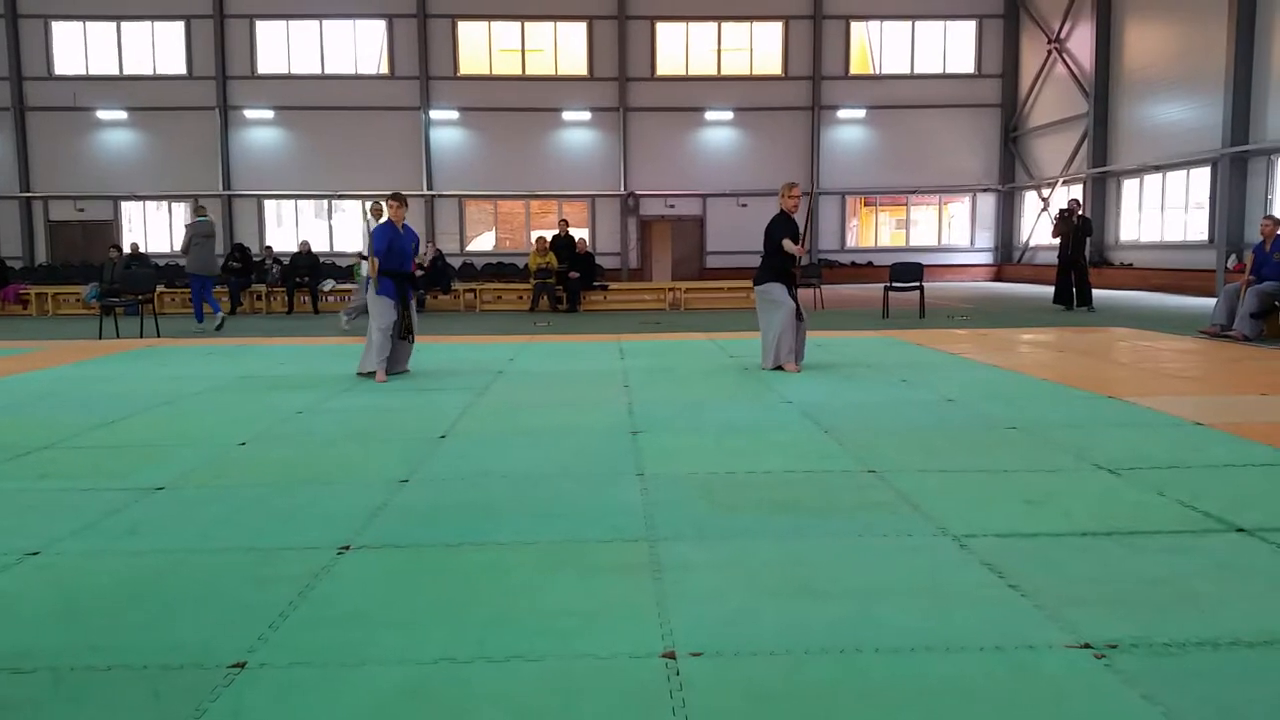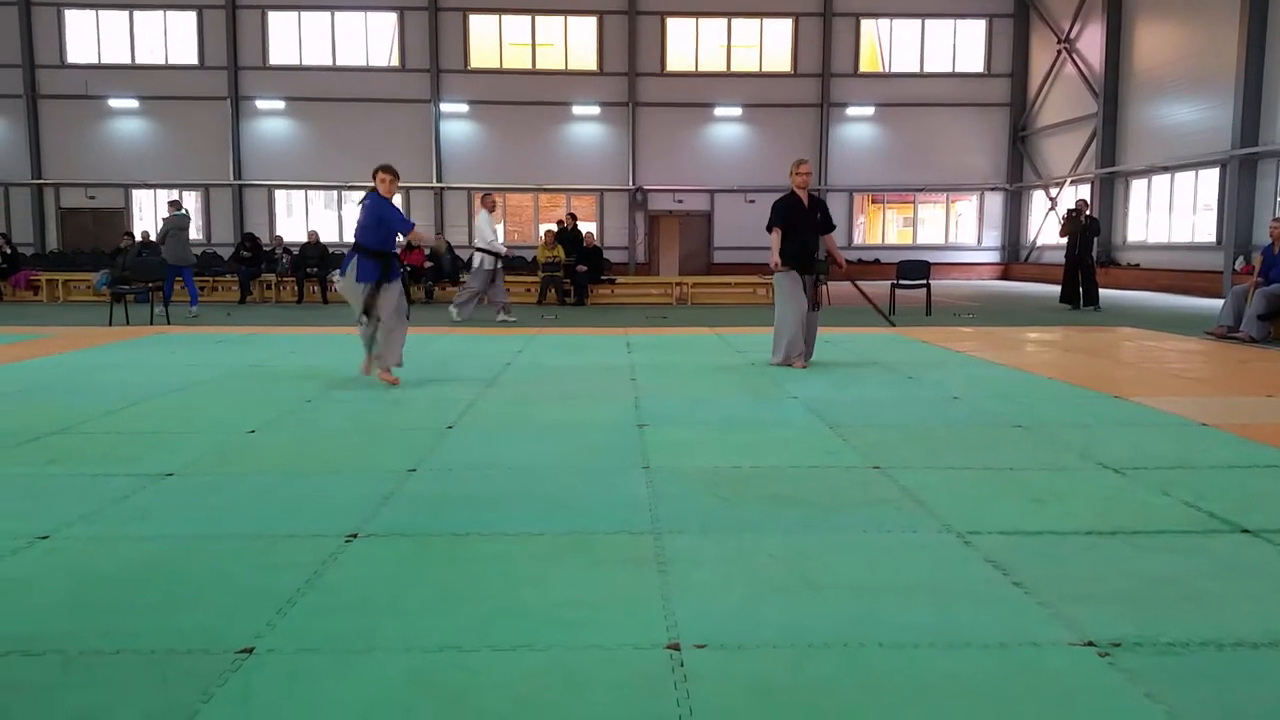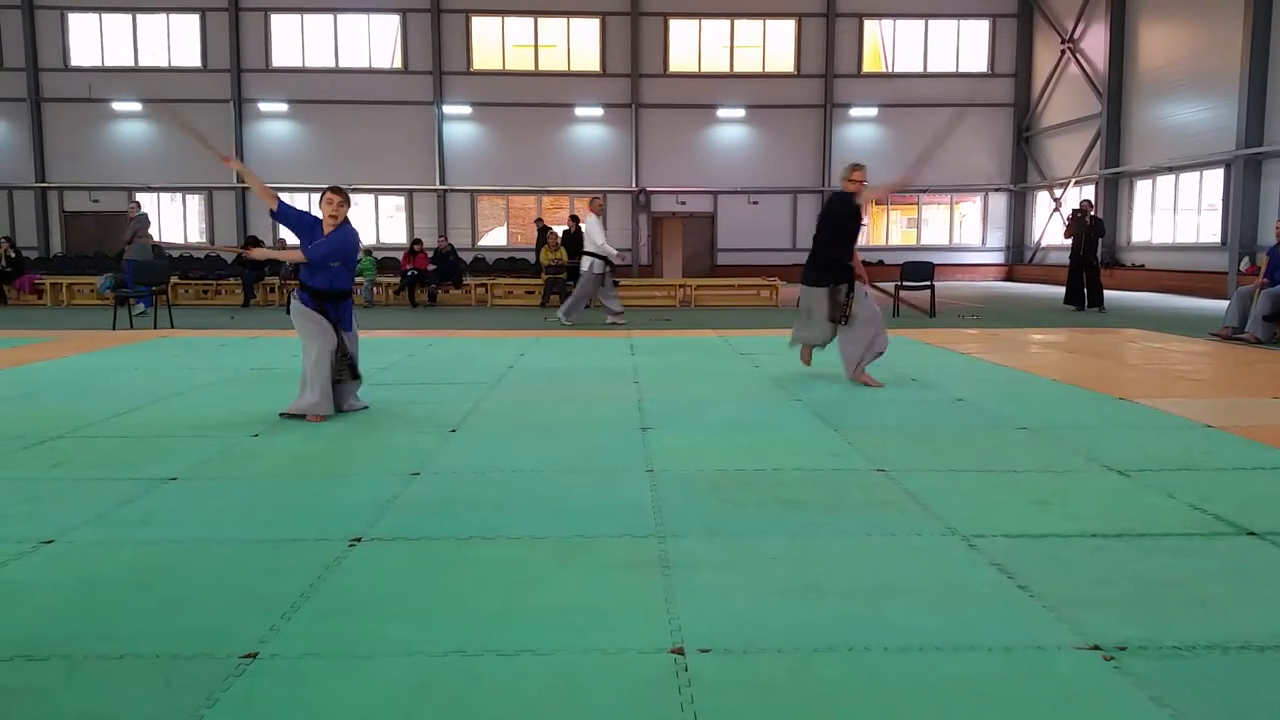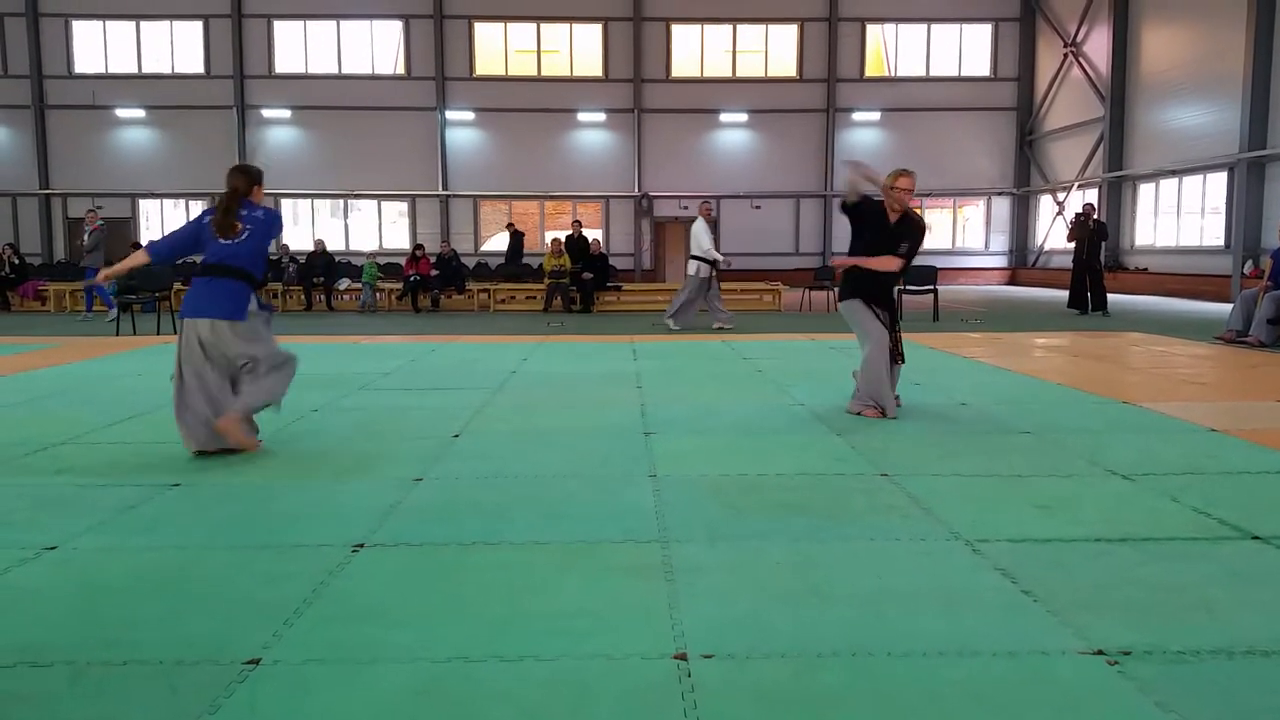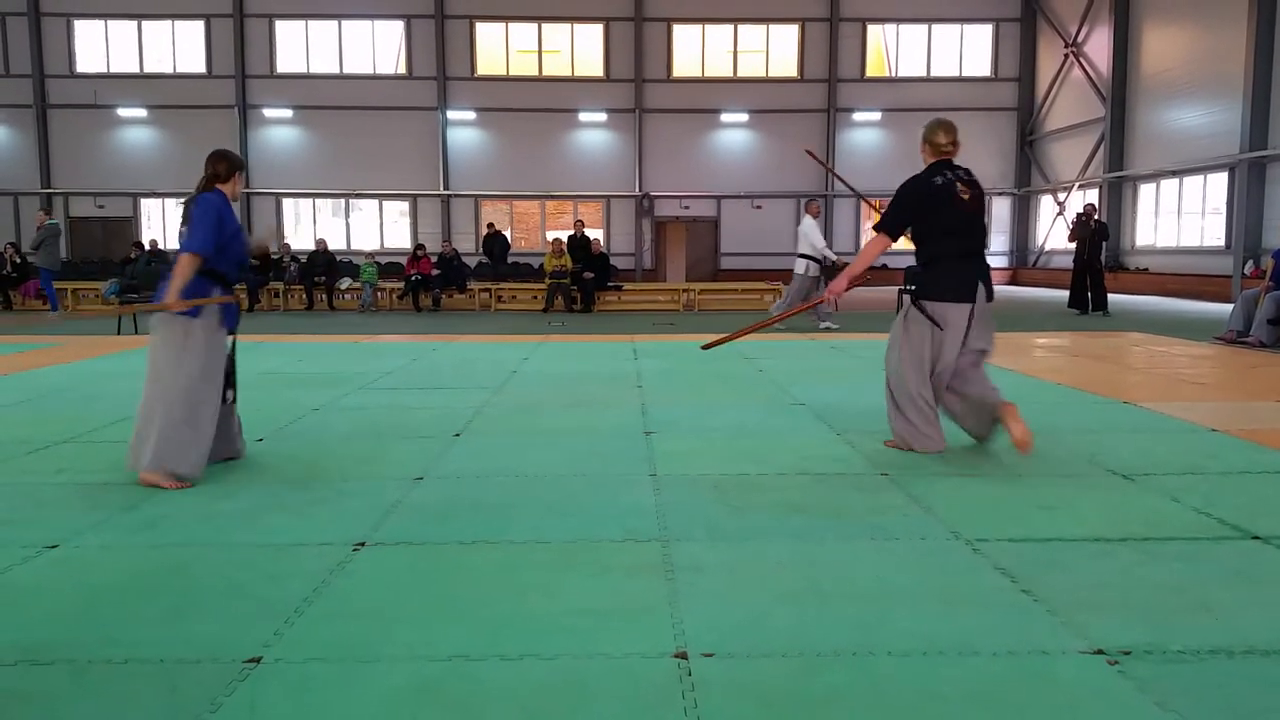
dt=1s
person 1, frame 1
left shoulder: (411, 234)
right shoulder: (381, 231)
right elbow: (374, 254)
left wrist: (416, 264)
right wrist: (373, 268)
left hip: (403, 283)
right hip: (383, 283)
left knee: (407, 326)
right knee: (382, 325)
left ankle: (395, 364)
right ankle: (379, 368)
person 1, frame 2
left shoulder: (374, 202)
right shoulder: (381, 206)
right elbow: (410, 232)
left hip: (384, 265)
right hip: (364, 267)
left knee: (393, 314)
right knee: (369, 318)
left ankle: (384, 368)
right ankle: (371, 354)
person 1, frame 3
left shoulder: (348, 239)
right shoulder: (307, 223)
left elbow: (303, 256)
right elbow: (272, 202)
left wrist: (267, 253)
right wrist: (241, 170)
left hip: (338, 306)
right hip: (306, 302)
left knee: (344, 360)
right knee: (323, 345)
left ankle: (340, 399)
right ankle: (313, 405)
person 1, frame 4
left shoulder: (208, 219)
right shoulder: (268, 217)
left elbow: (161, 248)
left wrist: (114, 270)
right wrist: (257, 205)
left hip: (197, 301)
right hip: (235, 303)
left knee: (204, 379)
right knee: (275, 365)
left ankle: (211, 438)
right ankle: (234, 417)
person 1, frame 5
left shoulder: (206, 203)
right shoulder: (213, 204)
left elbow: (233, 248)
right elbow: (195, 250)
right wrist: (175, 291)
left hip: (198, 303)
right hip: (198, 304)
left knee: (210, 379)
right knee: (185, 383)
left ankle: (218, 446)
right ankle: (155, 466)
person 2, frame 1
left shoulder: (790, 222)
right shoulder: (779, 222)
right elbow: (785, 242)
right wrist: (795, 249)
left hip: (782, 278)
right hip: (768, 279)
left knee: (797, 318)
right knee: (787, 309)
left ankle: (777, 358)
right ankle: (783, 359)
person 2, frame 2
left shoulder: (818, 204)
right shoulder: (783, 204)
left elbow: (826, 234)
right elbow: (776, 232)
left wrist: (838, 258)
right wrist: (776, 255)
left hip: (809, 265)
right hip: (788, 265)
left knee: (810, 311)
right knee: (794, 310)
left ankle: (800, 353)
right ankle: (792, 355)
person 2, frame 3
left shoulder: (852, 206)
right shoulder: (838, 200)
right elbow: (863, 198)
left wrist: (859, 269)
right wrist: (882, 192)
left hip: (844, 274)
right hip: (819, 275)
left knee: (869, 316)
right knee: (821, 327)
left ankle: (857, 369)
right ankle: (807, 340)
person 2, frame 4
left shoulder: (914, 226)
right shoulder: (866, 208)
left elbow: (894, 264)
right elbow: (852, 195)
left wrist: (853, 261)
right wrist: (861, 178)
left hip: (883, 295)
right hip: (855, 294)
left knee: (891, 351)
right knee: (878, 343)
left ankle: (880, 394)
right ankle: (863, 402)
person 2, frame 5
left shoulder: (918, 186)
right shoulder: (971, 183)
left elbow: (882, 239)
left wrist: (845, 278)
left hip: (937, 285)
right hip: (978, 285)
left knee: (910, 363)
right knee: (962, 364)
left ankle: (919, 436)
right ankle: (1003, 412)
